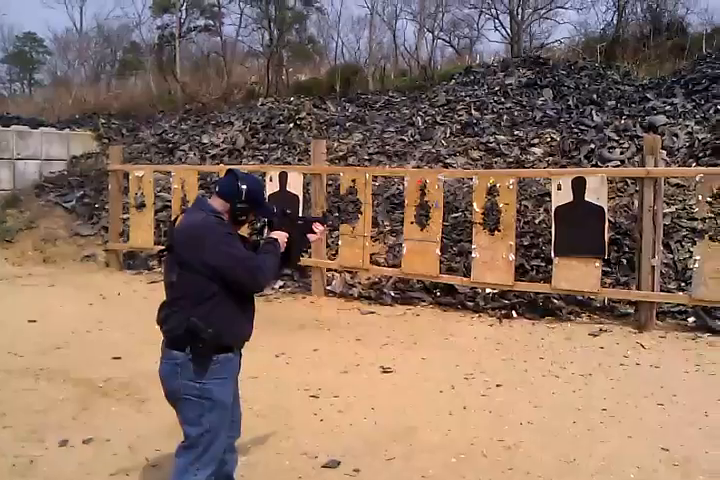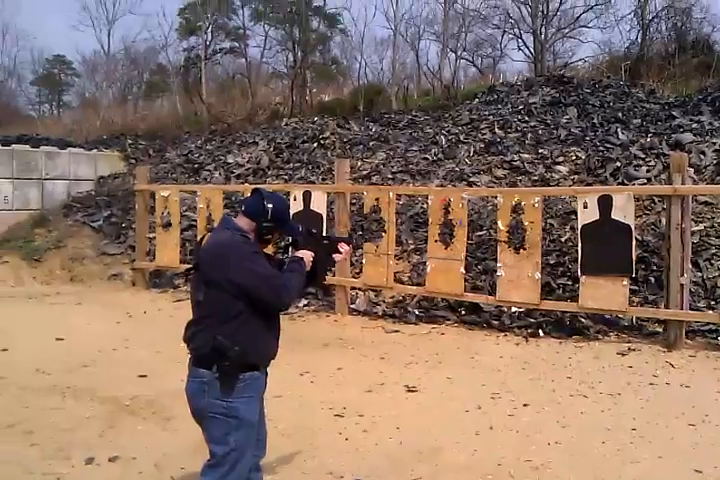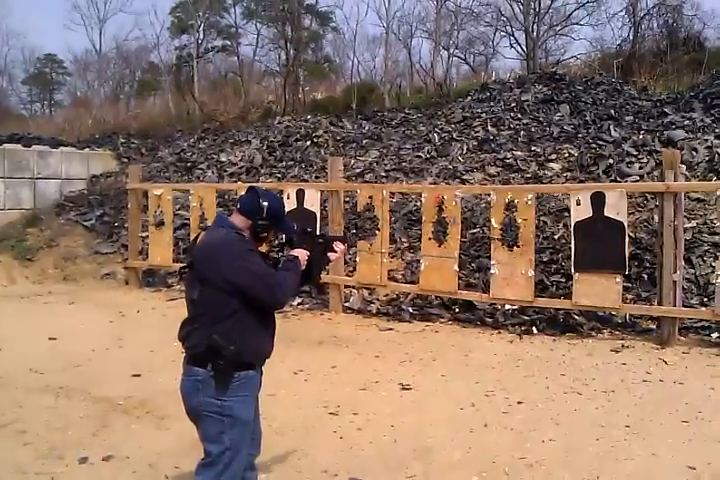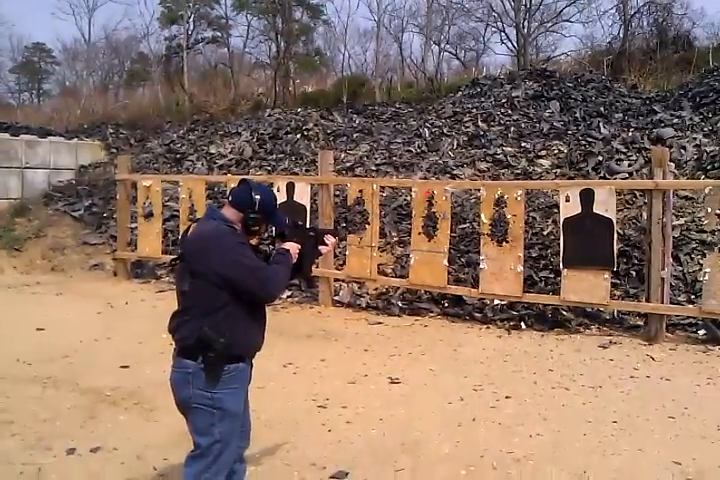
dt=0.3s
person 1, frame 1
left shoulder: (208, 224)
right shoulder: (205, 231)
left elbow: (247, 260)
right elbow: (255, 275)
right wrist: (273, 245)
left hip: (212, 357)
right hip: (199, 363)
left knee: (224, 437)
right knee: (203, 451)
person 1, frame 2
left shoulder: (233, 244)
right shoulder: (232, 250)
left elbow: (272, 280)
right elbow: (280, 294)
right wrist: (299, 263)
left hip: (237, 376)
right hip: (226, 382)
left knee: (248, 456)
person 1, frame 3
left shoulder: (227, 242)
right shoulder: (227, 248)
left elbow: (265, 279)
right elbow: (275, 293)
right wrist: (293, 263)
left hip: (231, 373)
right hip: (220, 380)
left knee: (244, 454)
person 1, frame 4
left shoulder: (220, 235)
right shoulder: (218, 240)
left elbow: (258, 272)
right elbow: (266, 286)
right wrist: (285, 256)
left hip: (222, 367)
right hip: (211, 373)
left knee: (233, 447)
